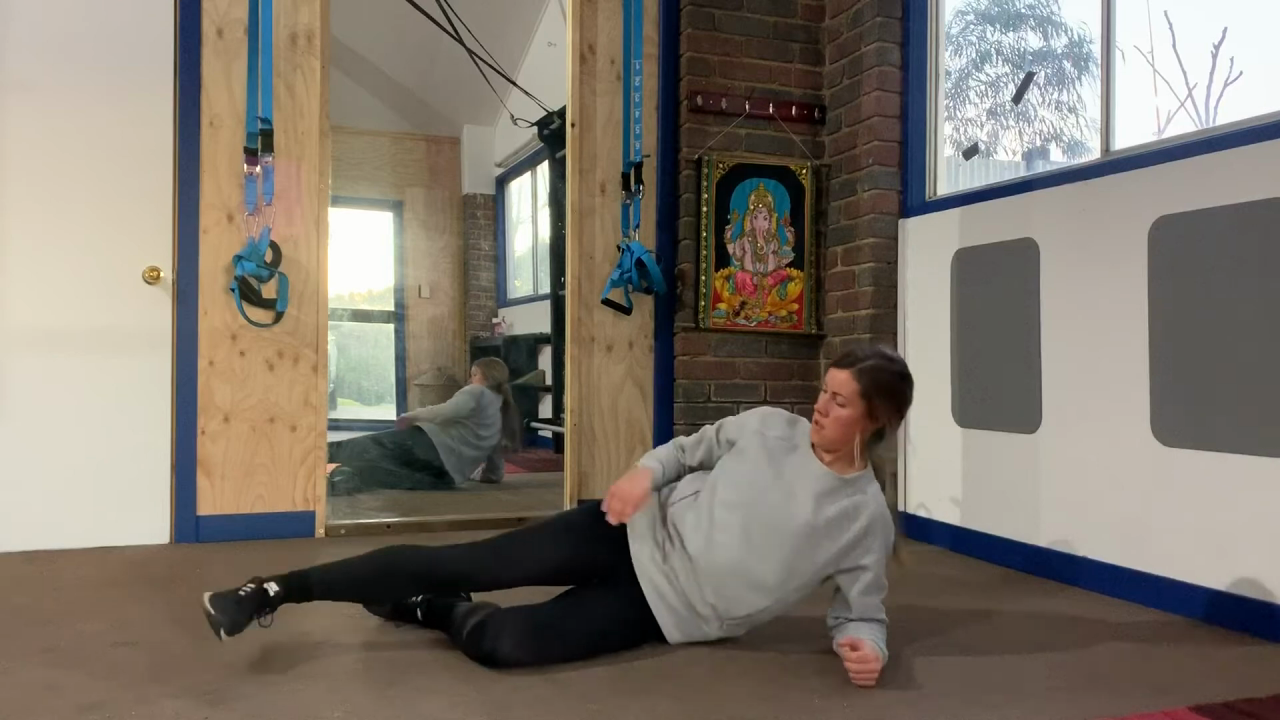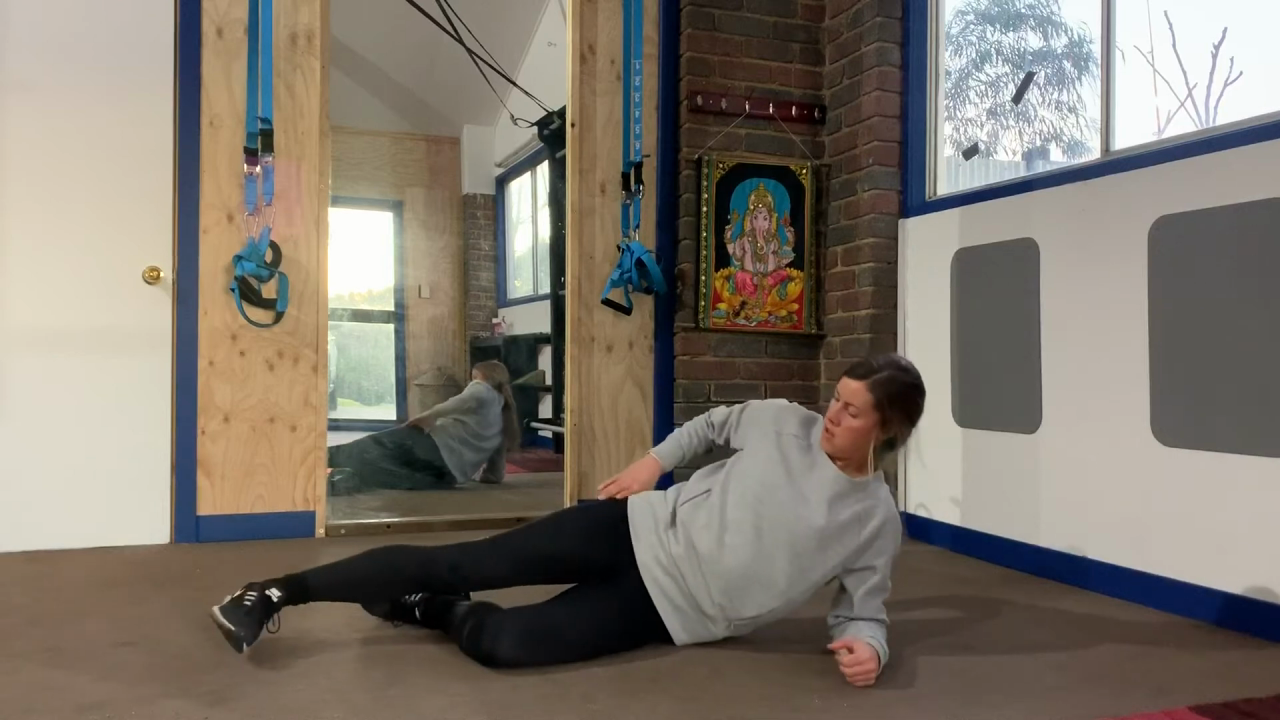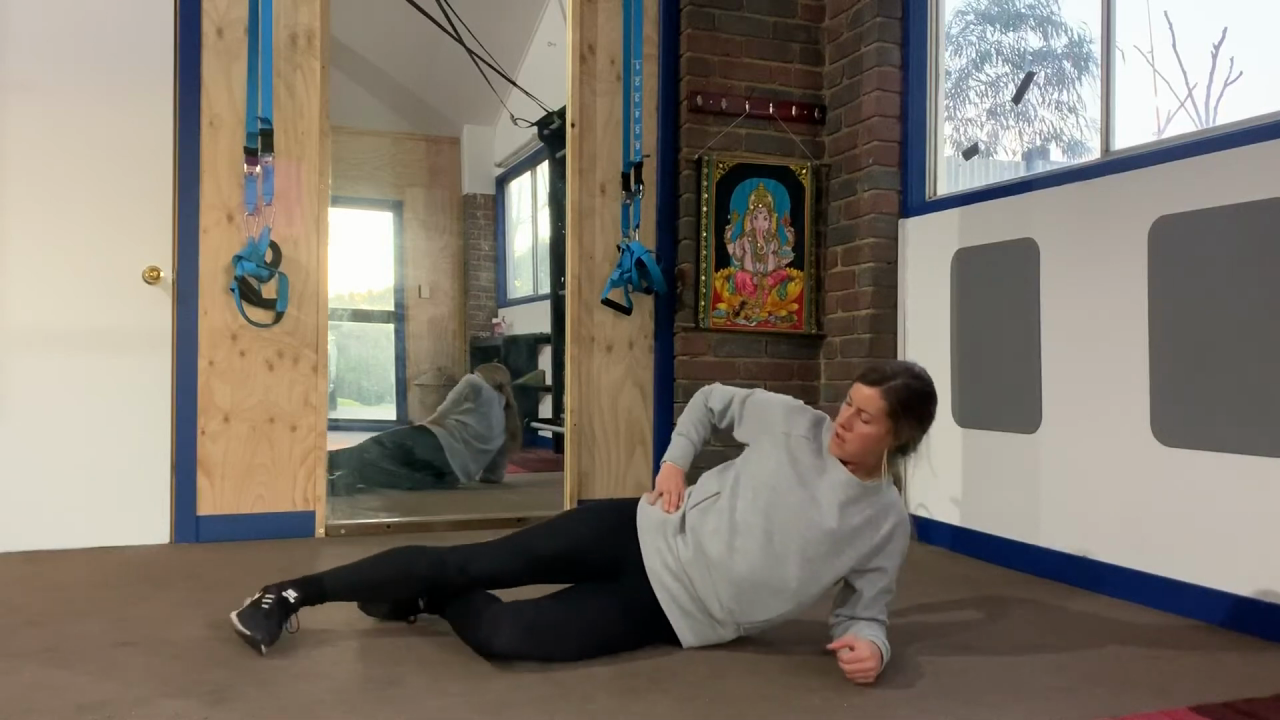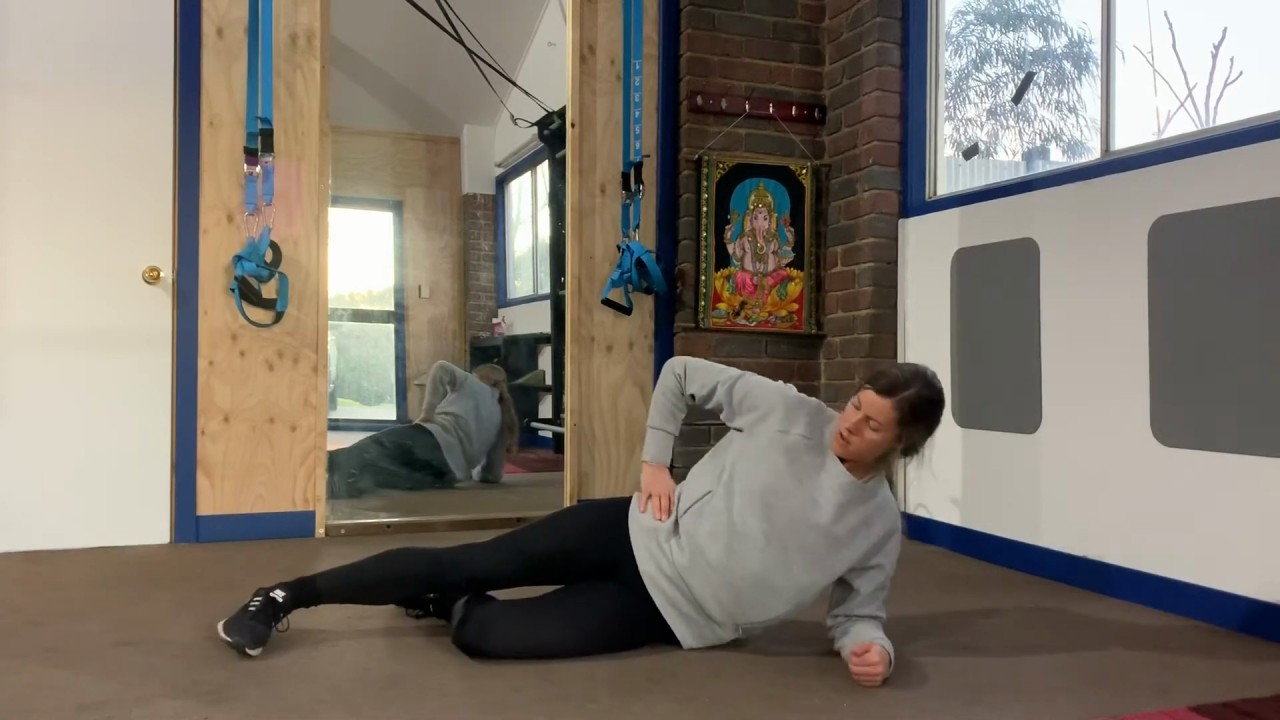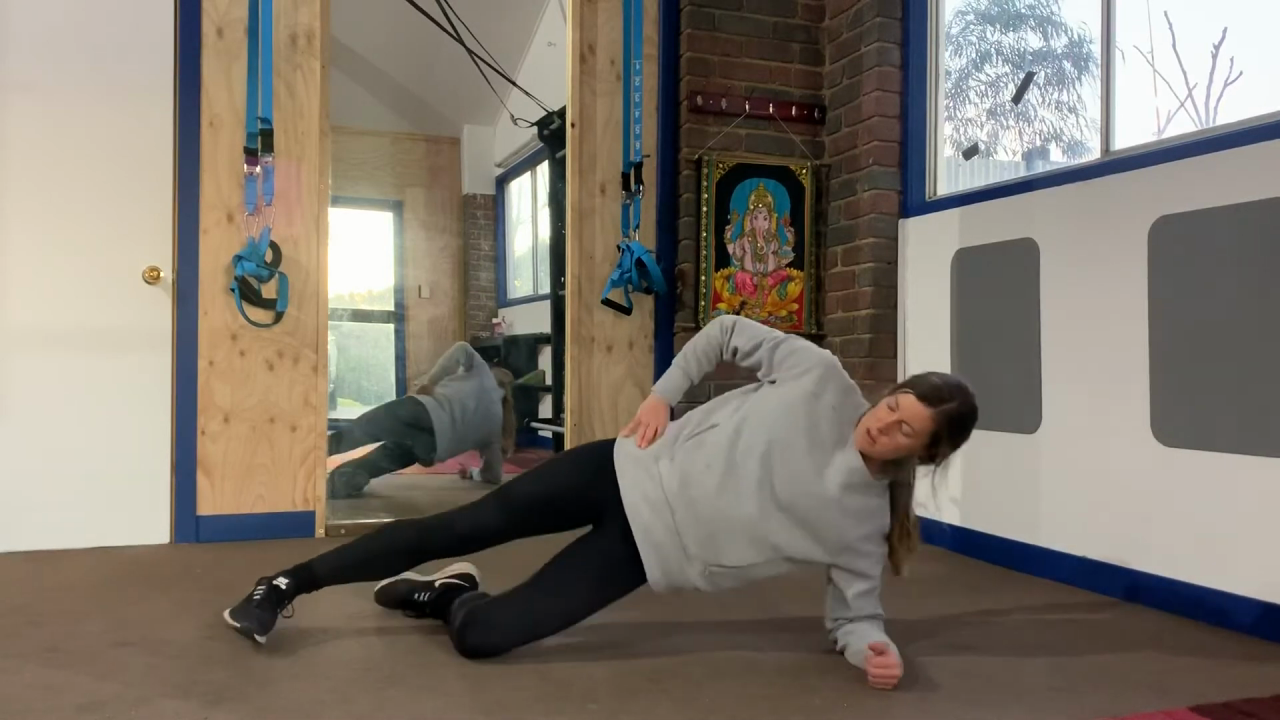
dt=0.5s
person 1, frame 1
left shoulder: (865, 518)
right shoulder: (772, 428)
left elbow: (860, 612)
right elbow: (694, 447)
left wrist: (864, 648)
right wrist: (645, 472)
left hip: (666, 613)
right hip: (626, 538)
left knee: (505, 642)
right knee: (460, 563)
left ankle: (440, 615)
right ankle: (275, 588)
person 1, frame 2
left shoulder: (875, 522)
right shoulder: (786, 423)
left elbow: (861, 612)
right elbow: (715, 422)
left wrist: (867, 647)
right wrist: (654, 460)
left hip: (667, 610)
right hip: (638, 533)
left knee: (507, 643)
right knee: (462, 563)
left ankle: (438, 610)
right ankle: (279, 591)
person 1, frame 3
left shoulder: (885, 524)
right shoulder: (795, 423)
left elbow: (862, 612)
right elbow: (709, 400)
left wrist: (870, 648)
right wrist: (673, 465)
left hip: (673, 612)
right hip: (645, 535)
left knee: (504, 632)
right knee: (473, 560)
left ankle: (437, 602)
right ankle: (293, 593)
person 1, frame 4
left shoulder: (877, 524)
right shoulder: (789, 410)
left elbow: (856, 611)
right elbow: (680, 373)
left wrist: (871, 647)
right wrist: (654, 461)
left hip: (668, 613)
right hip: (641, 536)
left knee: (484, 633)
right knee: (471, 563)
left ankle: (449, 606)
right ankle: (284, 595)
person 1, frame 5
left shoulder: (863, 518)
right shoulder: (820, 376)
left elbow: (854, 608)
right elbow: (727, 332)
left wrist: (877, 648)
right wrist: (662, 393)
left hip: (648, 545)
right hip: (630, 473)
left knee: (484, 636)
right knee: (466, 525)
left ankle: (448, 596)
right ankle: (288, 583)
person 2, frame 1
left shoulder: (479, 392)
right shoulder: (501, 423)
left elbow: (449, 412)
right elbow: (495, 474)
left wrist: (413, 416)
right wrist: (474, 472)
left hip: (429, 441)
right hip: (445, 474)
left knee: (361, 449)
right ankle: (350, 478)
person 2, frame 2
left shoulder: (484, 389)
right shoulder: (504, 425)
left elbow: (476, 395)
right elbow: (495, 475)
left wrist: (433, 413)
right wrist: (475, 471)
left hip: (430, 441)
right hip: (446, 474)
left knee: (361, 452)
right ankle: (352, 478)
person 2, frame 3
left shoulder: (485, 393)
right shoulder: (505, 427)
left elbow: (470, 382)
right elbow: (495, 475)
left wrist: (439, 415)
right wrist: (472, 471)
left hip: (432, 440)
right hip: (446, 473)
left knee: (365, 454)
person 2, frame 4
left shoulder: (473, 385)
right shoulder: (501, 420)
left elbow: (441, 368)
right elbow: (493, 475)
left wrist: (427, 413)
right wrist: (470, 470)
left hip: (428, 438)
right hip: (445, 471)
left knee: (362, 453)
person 2, frame 5
left shoulder: (482, 374)
right shoulder: (497, 417)
left elbow: (463, 349)
right elbow: (493, 475)
left wrist: (429, 381)
right wrist: (473, 473)
left hip: (418, 409)
right hip: (429, 442)
left knee: (348, 437)
right ankle: (344, 477)
